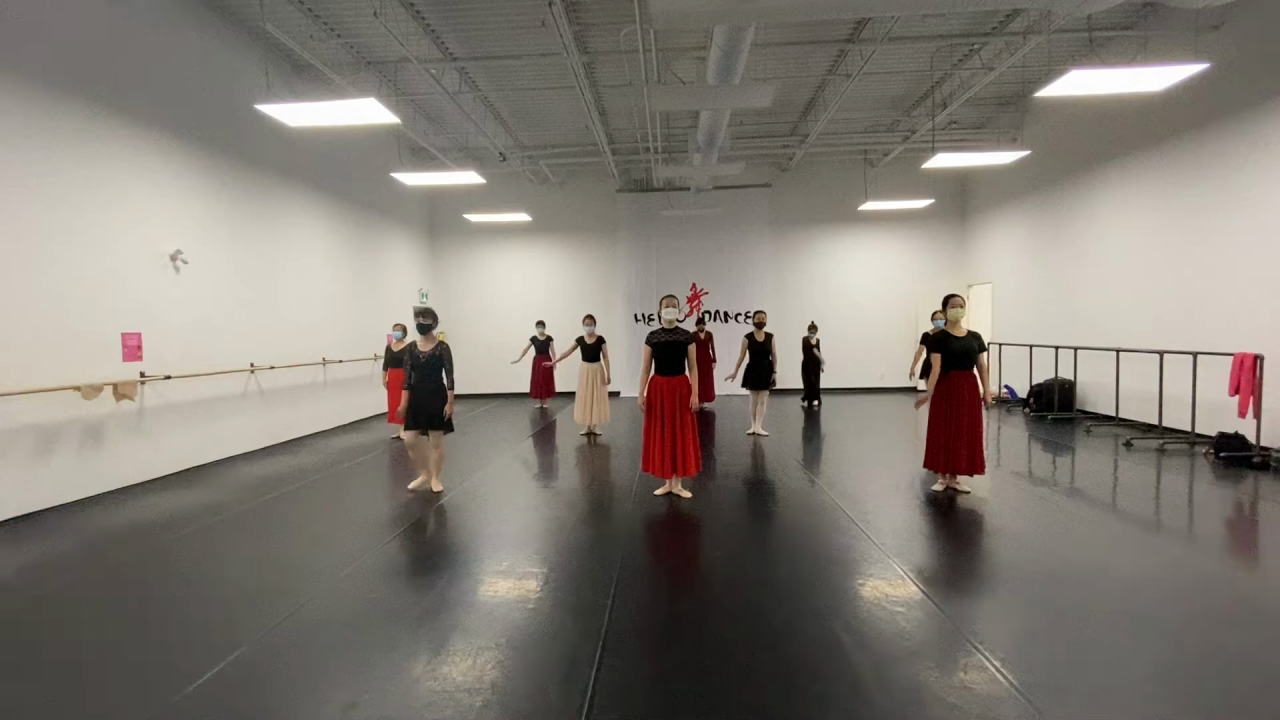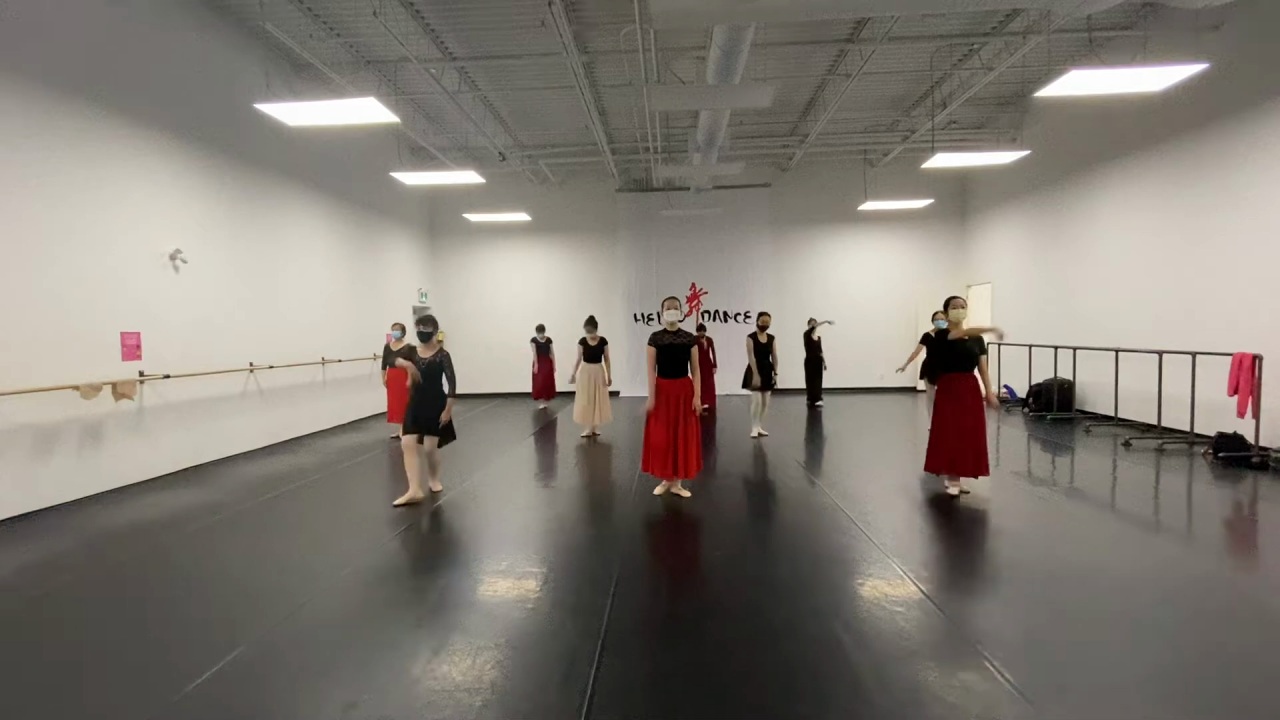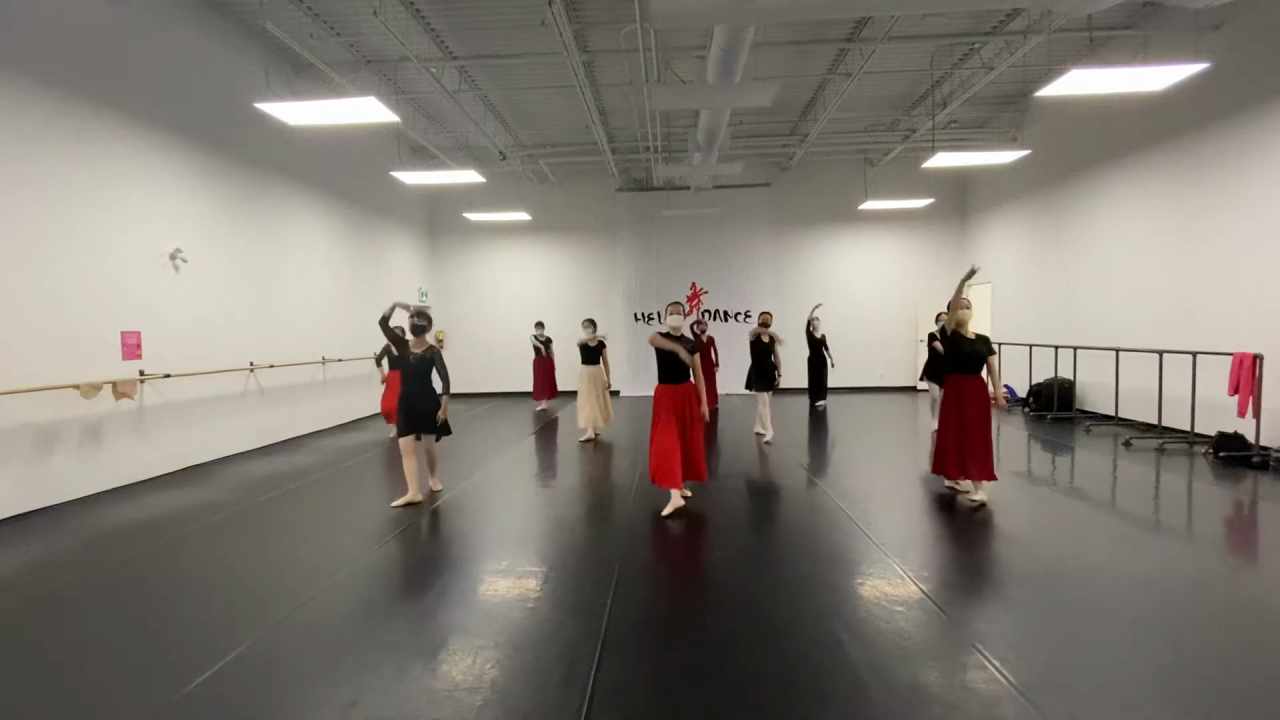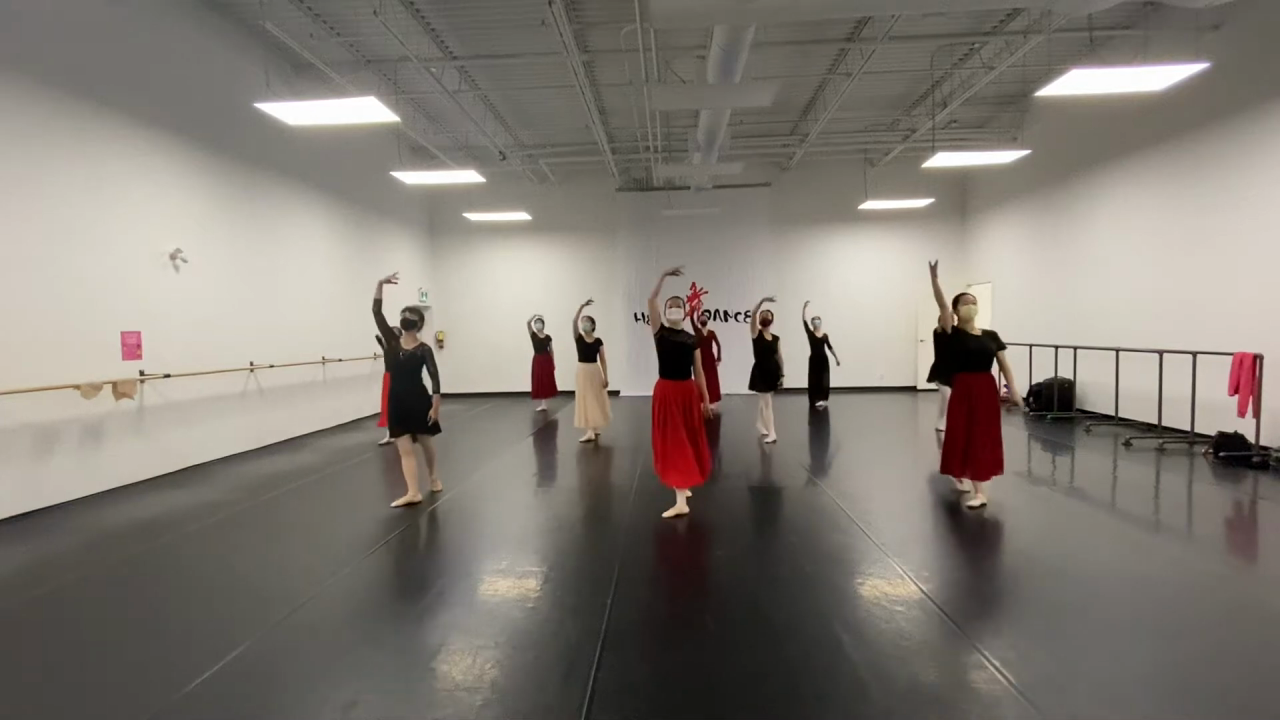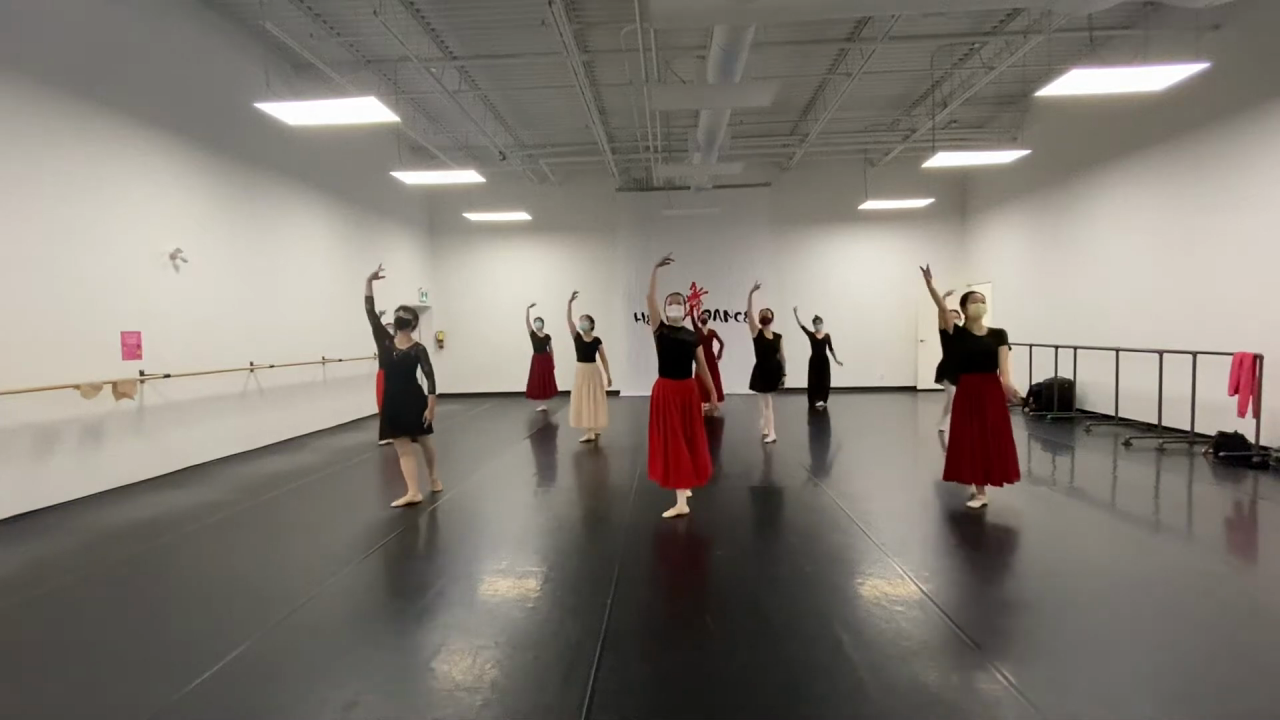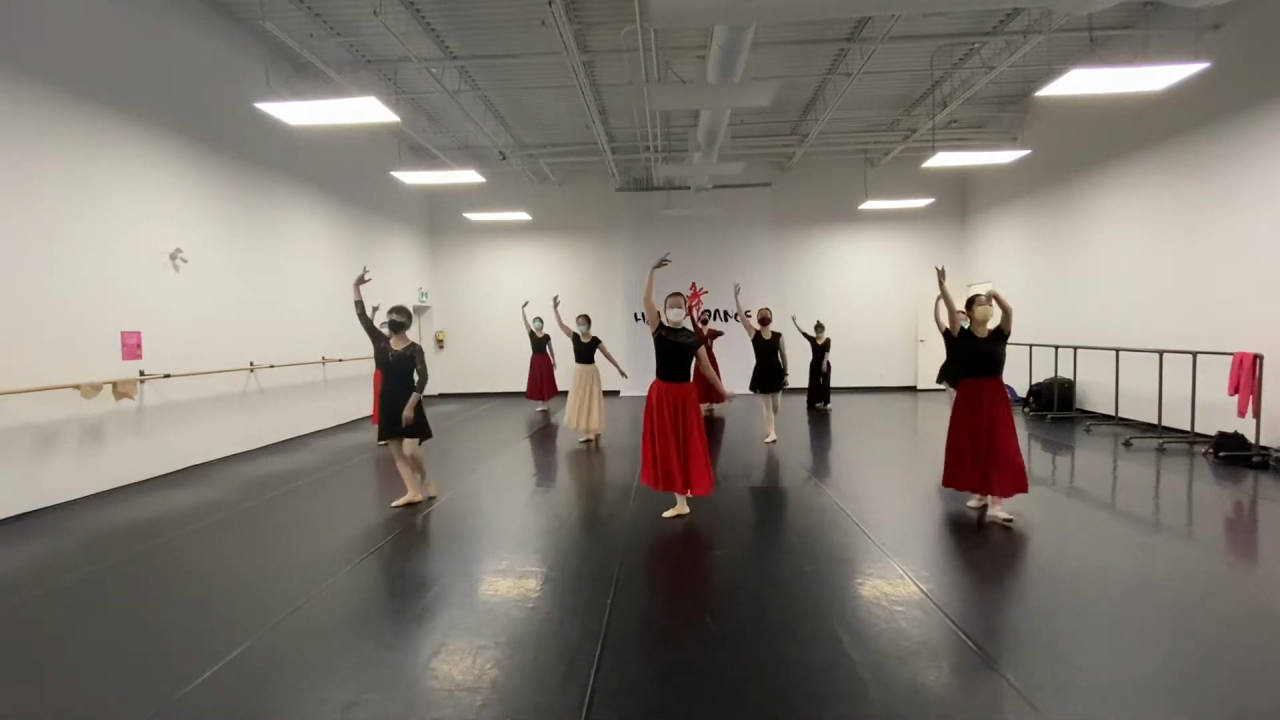
dt=0.3s
person 1, frame 1
left shoulder: (687, 336)
right shoulder: (652, 336)
left elbow: (693, 366)
right elbow: (646, 367)
left wrist: (695, 392)
right wrist: (641, 392)
left hip: (680, 386)
right hip: (658, 386)
left knee: (681, 435)
right knee: (661, 434)
left ankle: (677, 484)
right ankle: (667, 482)
person 1, frame 2
left shoulder: (689, 338)
right shoulder: (655, 338)
left elbow: (695, 369)
right elbow: (651, 369)
left wrist: (697, 395)
right wrist: (651, 396)
left hip: (684, 390)
right hip: (662, 389)
left knee: (683, 438)
right knee: (660, 438)
left ankle: (677, 483)
right ankle: (665, 480)
person 1, frame 3
left shoulder: (691, 344)
right shoulder: (660, 338)
left elbow: (698, 375)
right elbow: (652, 339)
left wrist: (704, 402)
right wrist: (677, 348)
left hip: (687, 394)
right hip: (665, 394)
left knee: (688, 443)
right knee: (666, 445)
left ankle: (679, 485)
right ankle: (675, 496)
person 1, frame 4
left shoulder: (692, 339)
right shoulder: (659, 332)
left elbow: (699, 371)
right elbow: (651, 302)
left wrist: (706, 399)
right wrist: (663, 278)
left hip: (688, 392)
right hip: (666, 392)
left knee: (689, 441)
right knee: (672, 443)
left ankle: (683, 485)
right ankle: (681, 501)
person 1, frame 5
left shoulder: (693, 336)
right shoulder: (659, 329)
left elbow: (702, 367)
right elbow: (650, 298)
left wrist: (713, 393)
right wrist: (656, 269)
left hip: (688, 390)
right hip: (664, 390)
left knee: (688, 441)
right knee: (670, 442)
left ankle: (683, 484)
right ankle: (681, 501)
person 1, frame 6
left shoulder: (693, 337)
right shoulder: (658, 330)
left elbow: (705, 366)
right elbow: (646, 300)
left wrist: (722, 390)
right wrist: (653, 271)
left hip: (685, 394)
right hip: (660, 393)
left knee: (689, 444)
right knee: (665, 446)
left ankle: (688, 489)
right ankle: (680, 500)
person 2, frame 1
left shoulder: (975, 337)
right shoulder: (939, 337)
left elbow: (982, 365)
right elbow: (936, 365)
left wrist: (986, 391)
right wrist: (929, 391)
left hip: (969, 387)
right hip: (946, 386)
left knee: (965, 433)
right knee: (944, 432)
left ankle: (954, 478)
right ankle: (942, 477)
person 2, frame 2
left shoulder: (977, 339)
right shoulder: (943, 336)
left elbow: (983, 367)
right elbow: (962, 332)
left wrist: (989, 391)
right wrist: (989, 329)
left hip: (971, 388)
right hip: (949, 388)
left knee: (969, 437)
right knee: (951, 435)
left ankle: (955, 477)
right ankle: (952, 480)
person 2, frame 3
left shoulder: (983, 340)
right shoulder: (950, 337)
left elbow: (992, 368)
right elbow: (953, 309)
left wrist: (998, 393)
right wrist: (963, 281)
left hip: (978, 391)
right hip: (956, 391)
left knee: (976, 438)
right knee: (958, 437)
left ankle: (954, 478)
right ankle: (977, 488)
person 2, frame 4
left shoulder: (991, 336)
right shoulder: (953, 334)
left elbow: (1004, 364)
right elbow: (942, 307)
left wrist: (1013, 391)
right wrist: (935, 279)
left hip: (988, 389)
right hip: (964, 389)
left knee: (984, 438)
right knee: (965, 436)
left ankle: (963, 478)
right ankle: (979, 492)
person 2, frame 5
left shoulder: (998, 334)
right shoulder: (958, 334)
left elbow: (1003, 358)
right elbow: (942, 308)
left wrist: (1006, 379)
right wrist: (929, 284)
left hip: (993, 391)
right hip: (968, 391)
left knee: (993, 441)
right knee: (969, 441)
left ankle: (983, 486)
right ankle: (980, 491)
person 2, frame 6
left shoulder: (1000, 335)
right shoulder: (962, 336)
left elbow: (1009, 312)
right elbow: (951, 310)
left wrist: (998, 298)
right wrist: (942, 286)
left hip: (995, 395)
right hip: (969, 395)
left knee: (1000, 449)
right knee: (971, 447)
left ankle: (995, 505)
right ankle: (980, 494)
person 3, frame 1
left shoulder: (442, 347)
right shoulder: (412, 348)
left elbow: (449, 376)
right elbow: (407, 376)
left wrist: (450, 402)
right wrist: (404, 401)
left hip: (436, 396)
right hip: (416, 397)
left knee: (436, 441)
right knee: (410, 440)
left ankle: (435, 478)
right ankle: (424, 474)
person 3, frame 2
left shoulder: (442, 355)
left elbow: (451, 383)
right elbow: (395, 360)
left wrist: (448, 410)
right wrist: (406, 364)
left hip: (436, 404)
right hip: (416, 404)
left knee: (430, 448)
right knee: (407, 446)
left ankle: (434, 479)
right ankle: (414, 490)
person 3, frame 3
left shoulder: (433, 351)
right shoulder: (401, 344)
left elbow: (444, 379)
right elbow: (383, 323)
left wrist: (444, 407)
right wrist: (395, 306)
left hip: (427, 401)
right hip: (406, 402)
left knee: (428, 446)
right knee: (406, 448)
left ankle: (433, 477)
right ankle: (413, 492)
person 3, frame 4
left shoulder: (424, 349)
right shoulder: (392, 341)
left elbow: (435, 379)
right elbow: (377, 313)
left wrist: (435, 406)
right wrist: (380, 286)
left hip: (418, 400)
right hip: (396, 400)
left knee: (426, 443)
right knee: (404, 449)
left ankle: (433, 477)
right ankle: (413, 493)
person 3, frame 5
left shoulder: (418, 349)
right shoulder: (385, 341)
left elbow: (430, 378)
right elbow: (370, 312)
left wrist: (431, 407)
right wrist: (369, 282)
left hip: (413, 400)
right hip: (391, 401)
left knee: (424, 443)
right knee: (403, 449)
left ankle: (433, 476)
right ankle: (413, 492)
person 3, frame 6
left shoulder: (414, 349)
right shoulder: (380, 342)
left elbow: (422, 378)
right elbow: (362, 316)
left wrist: (411, 404)
right wrist: (356, 288)
left hip: (408, 402)
right hip: (387, 402)
left knee: (409, 451)
right knee: (397, 452)
left ankle: (426, 479)
right ankle: (413, 492)
